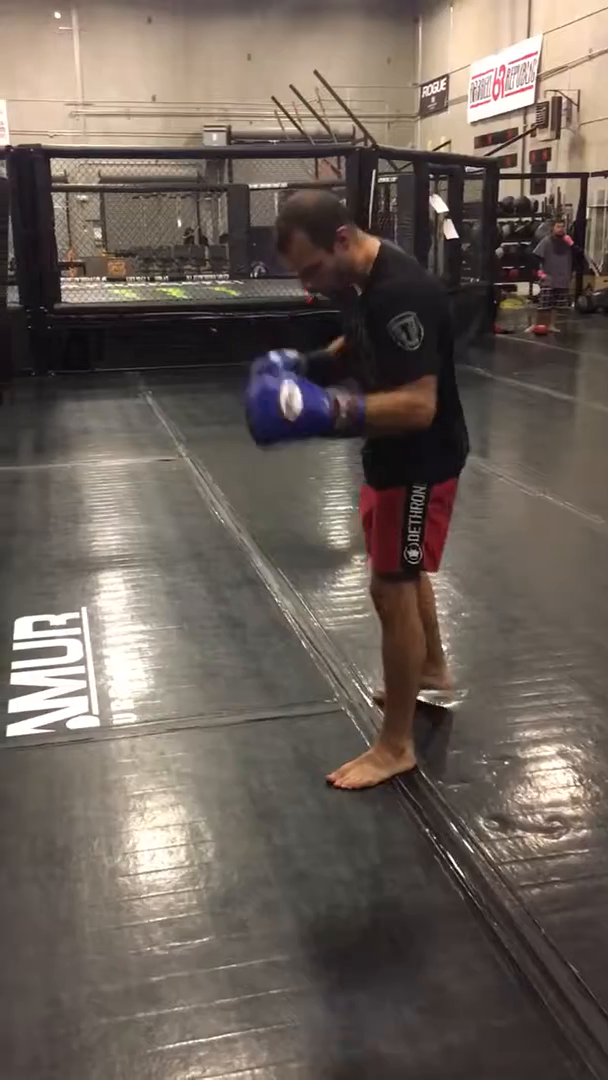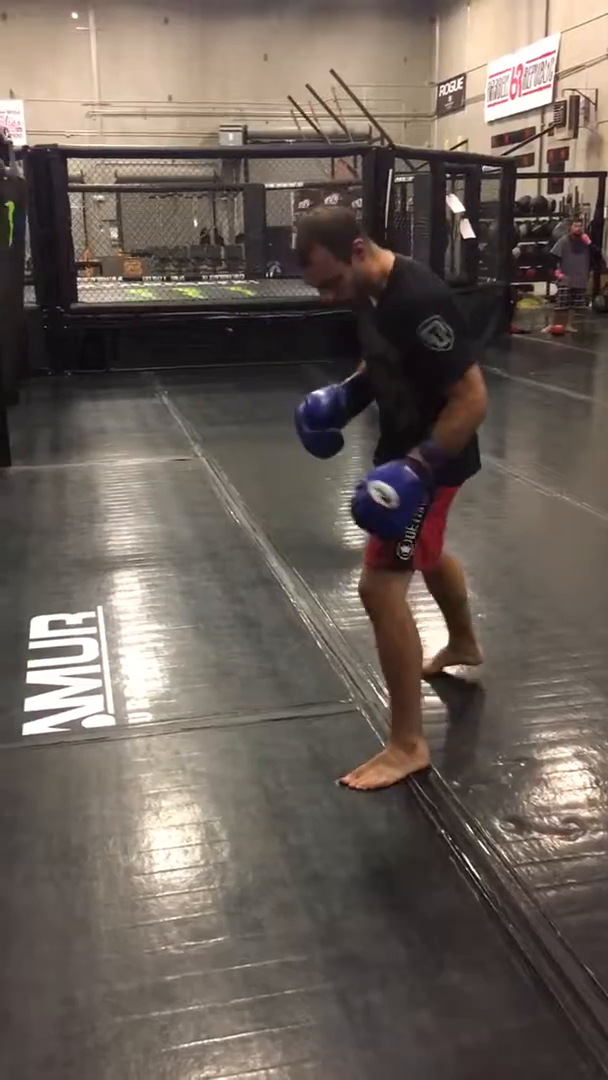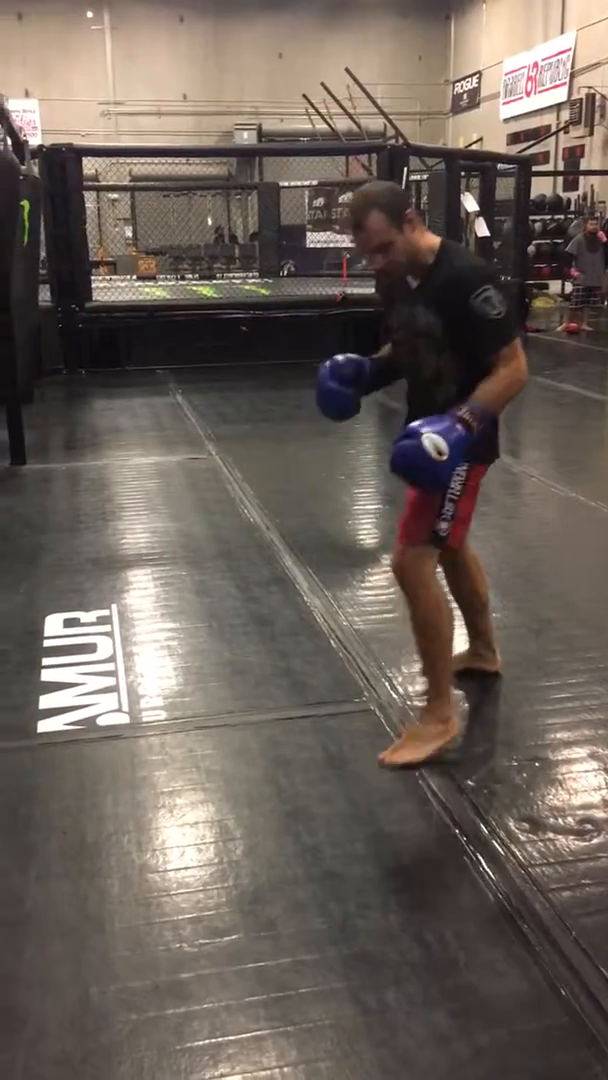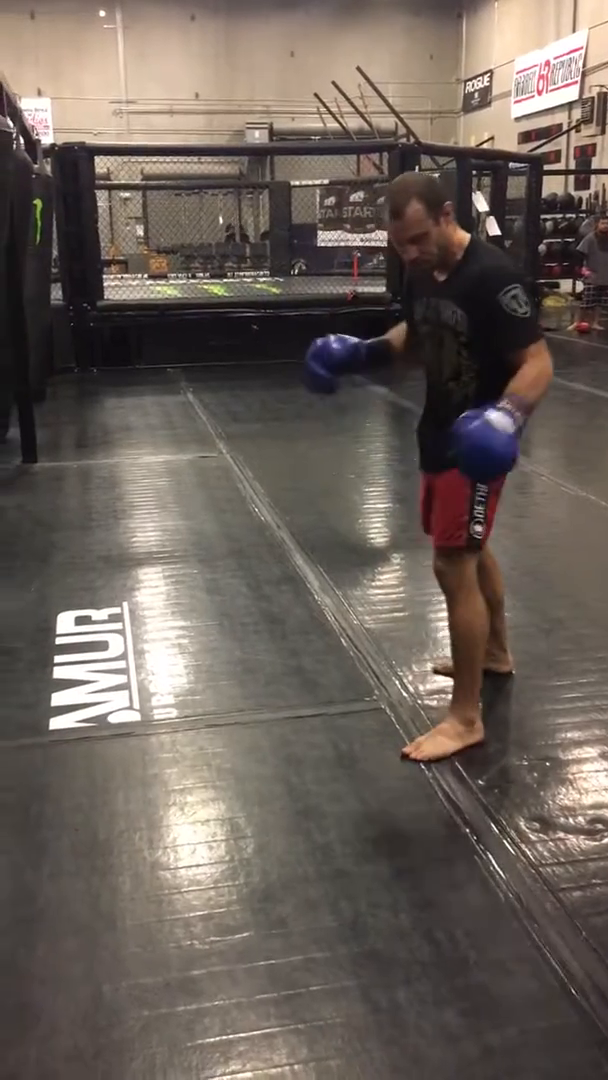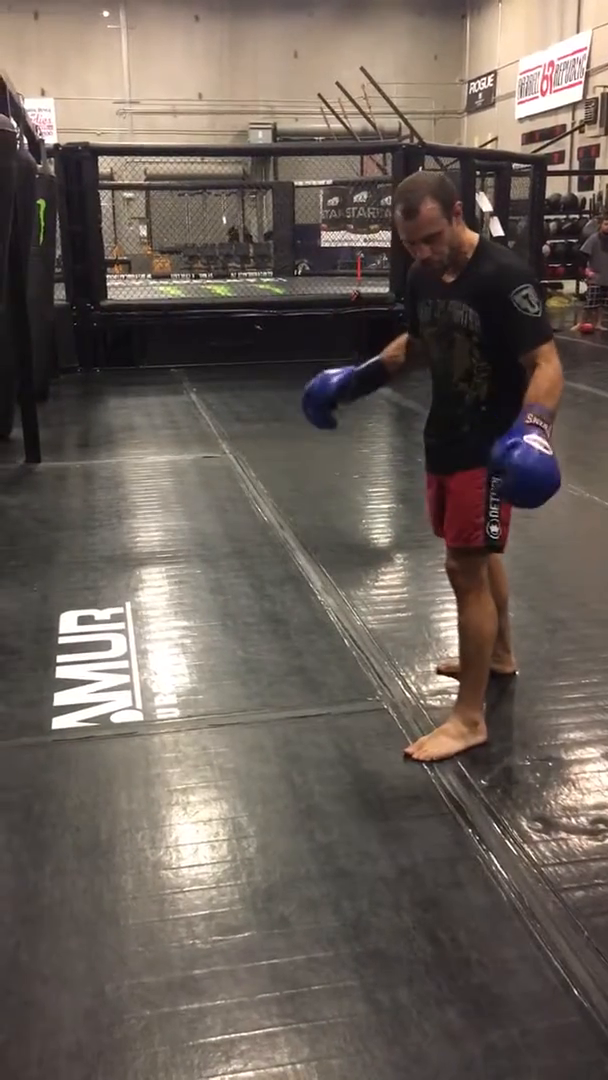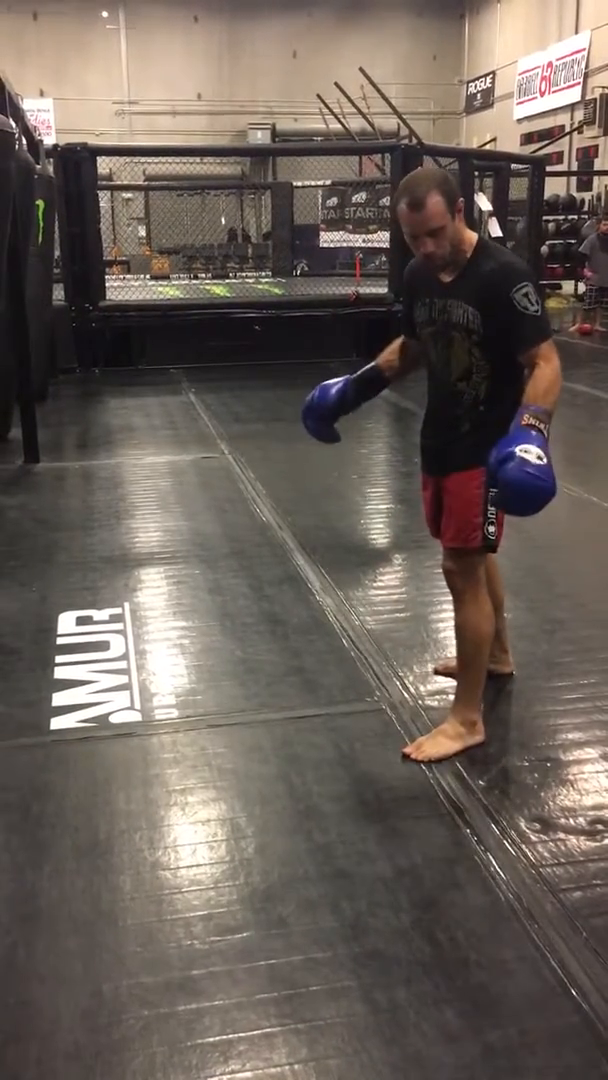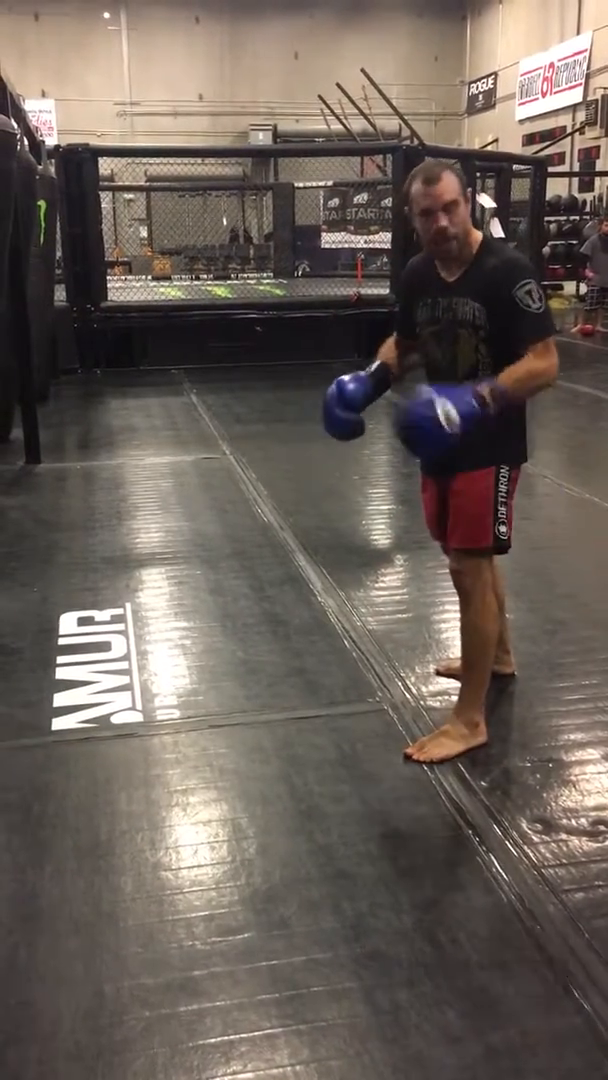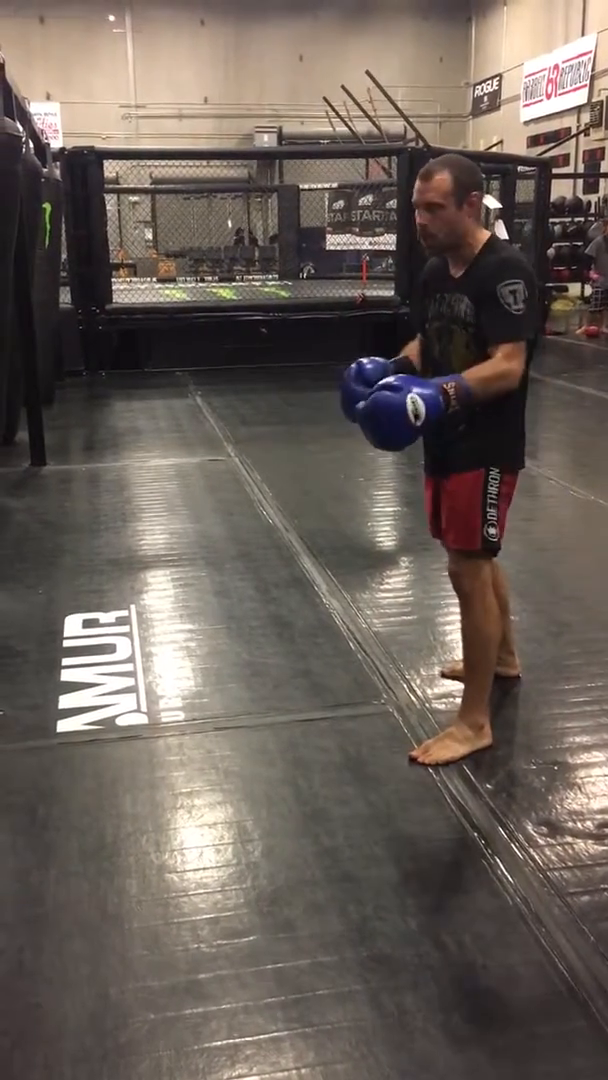
dt=0.3s
person 1, frame 1
left shoulder: (403, 293)
right shoulder: (356, 279)
left elbow: (418, 405)
left wrist: (323, 412)
right wrist: (310, 365)
left hip: (421, 460)
right hip: (390, 451)
left knee: (391, 589)
right knee: (402, 570)
left ankle: (397, 744)
right ankle: (432, 666)
person 1, frame 2
left shoulder: (419, 302)
right shoulder: (373, 291)
left elbow: (472, 400)
left wrist: (416, 470)
right wrist: (345, 397)
left hip: (427, 460)
right hip: (406, 447)
left knee: (381, 587)
right knee: (426, 552)
left ankle: (406, 744)
right ankle: (464, 646)
person 1, frame 3
left shoulder: (466, 277)
right shoulder: (399, 279)
left elbow: (513, 368)
left wrist: (460, 426)
right wrist: (366, 370)
left hip: (457, 440)
right hip: (427, 427)
left knee: (413, 563)
right knee: (450, 545)
left ankle: (440, 712)
right ankle: (483, 650)
person 1, frame 4
left shoulder: (493, 276)
right shoulder: (420, 272)
left elbow: (536, 361)
left wrist: (505, 415)
right wrist: (363, 352)
left hip: (475, 443)
right hip: (439, 435)
left knee: (454, 565)
right knee: (472, 551)
left ankle: (466, 718)
right ankle: (496, 651)
person 1, frame 5
left shoulder: (504, 276)
right shoulder: (423, 275)
left elbow: (546, 364)
left wrist: (534, 427)
right wrist: (358, 378)
left hip: (489, 446)
right hip: (444, 438)
left knee: (466, 568)
right knee: (478, 553)
left ankle: (469, 718)
right ankle: (500, 652)
person 1, frame 6
left shoulder: (503, 275)
right shoulder: (418, 275)
left elbow: (545, 364)
left wrist: (529, 430)
right wrist: (357, 385)
left hip: (486, 446)
right hip: (440, 438)
left knee: (461, 567)
right knee: (472, 552)
left ankle: (467, 718)
right ankle: (496, 653)
person 1, frame 7
left shoulder: (507, 272)
right shoulder: (416, 273)
left elbow: (543, 363)
left wrist: (475, 401)
right wrist: (369, 382)
left hip: (486, 445)
right hip: (442, 444)
left knee: (469, 568)
right knee: (471, 555)
left ankle: (469, 719)
right ankle: (498, 654)
person 1, frame 8
left shoulder: (505, 271)
right shoulder: (435, 270)
left elbow: (507, 368)
left wrist: (436, 399)
right wrist: (391, 370)
left hip: (486, 448)
right hip: (449, 442)
left knee: (467, 569)
right knee: (477, 554)
left ankle: (474, 721)
right ankle: (503, 656)
